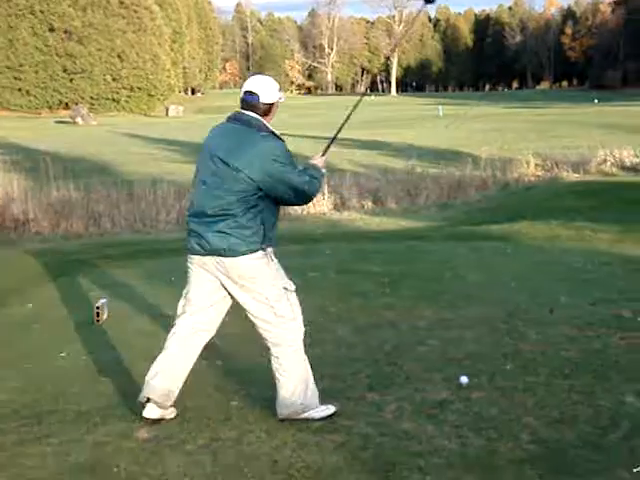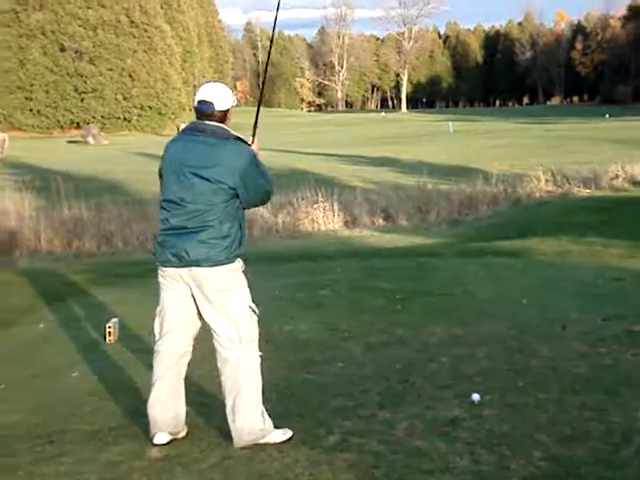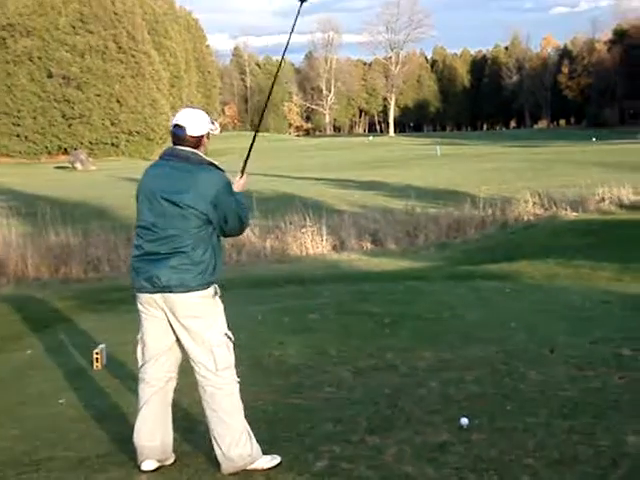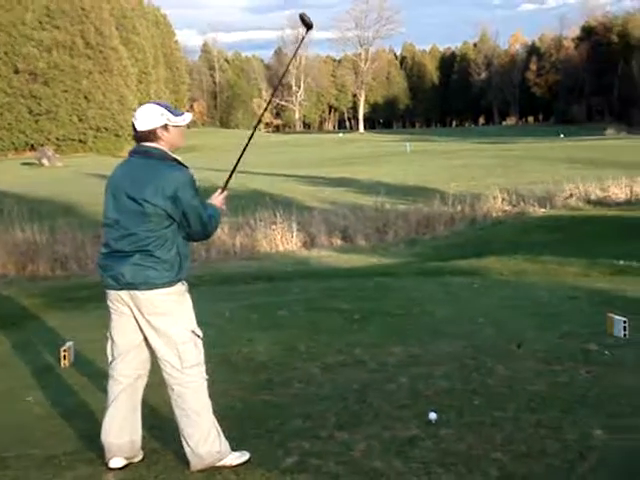
dt=0.4s
person 1, frame 1
left shoulder: (218, 134)
right shoulder: (269, 146)
right elbow: (299, 191)
right wrist: (315, 170)
left hip: (202, 249)
right hip: (244, 254)
left knee: (191, 323)
right knee: (283, 323)
left ankle: (157, 398)
right ankle: (297, 402)
person 1, frame 2
left shoulder: (174, 148)
right shoulder: (236, 153)
right elbow: (261, 194)
right wrist: (254, 159)
left hip: (172, 261)
right hip: (216, 264)
left knee: (171, 342)
right knee: (238, 345)
left ankle: (164, 423)
right ankle: (250, 428)
person 1, frame 3
left shoulder: (151, 174)
right shoulder: (211, 179)
right elbow: (235, 225)
right wrist: (238, 194)
left hip: (149, 286)
right hip: (191, 289)
left knee: (154, 370)
right knee: (217, 372)
left ankle: (151, 450)
right ankle: (238, 454)
person 1, frame 4
left shoulder: (121, 172)
right shoulder: (174, 175)
right elbow: (200, 228)
left wrist: (201, 206)
right wrist: (214, 208)
left hip: (118, 283)
right hip: (159, 286)
left knee: (124, 367)
right knee: (185, 368)
left ankle: (119, 447)
right ankle: (207, 451)
